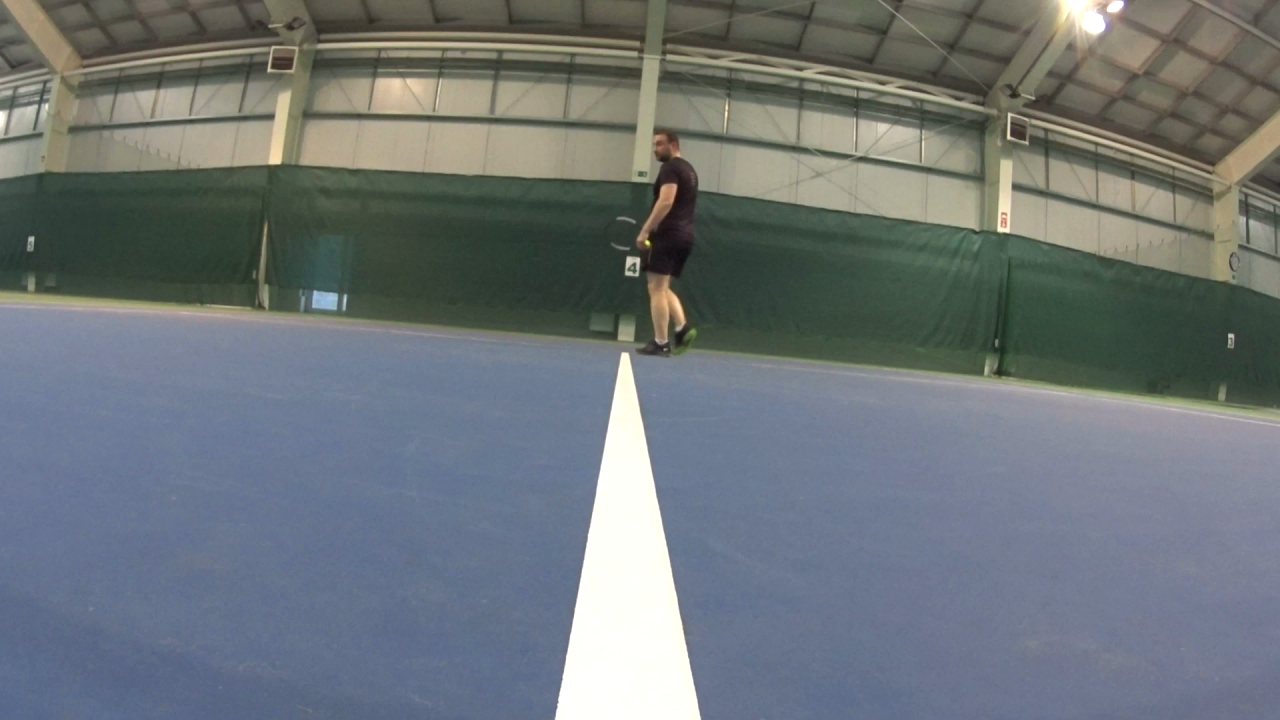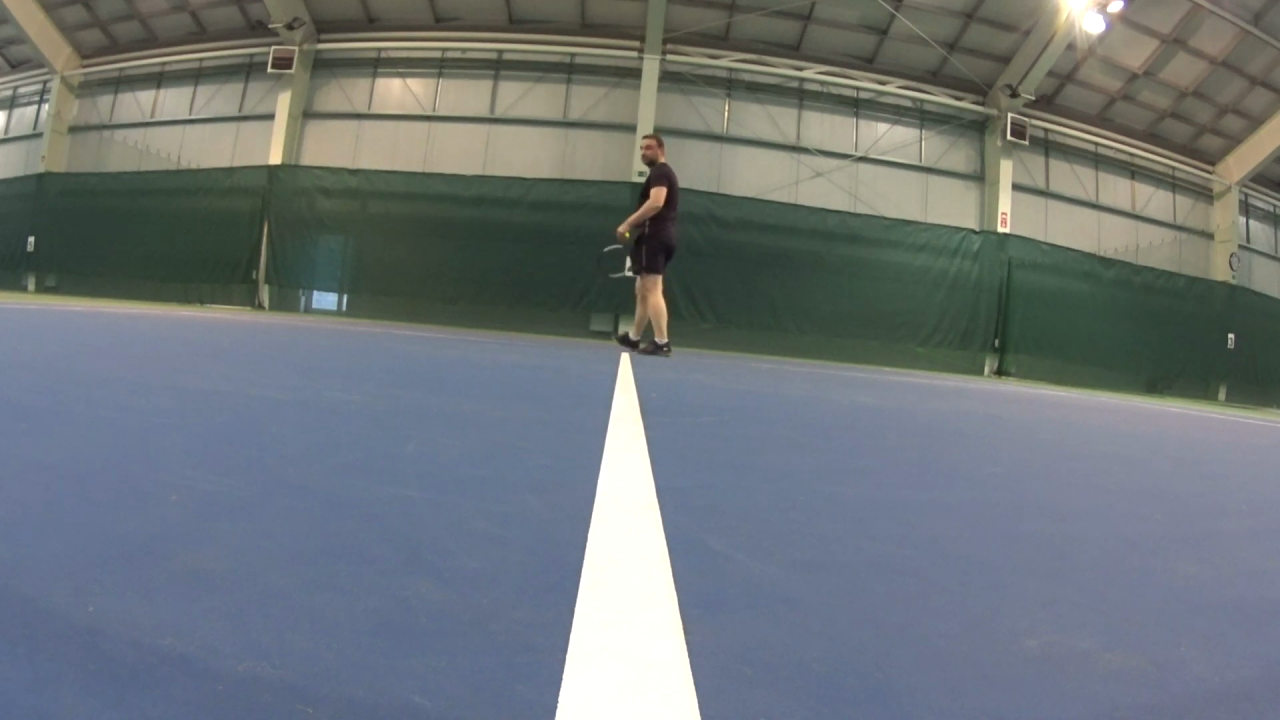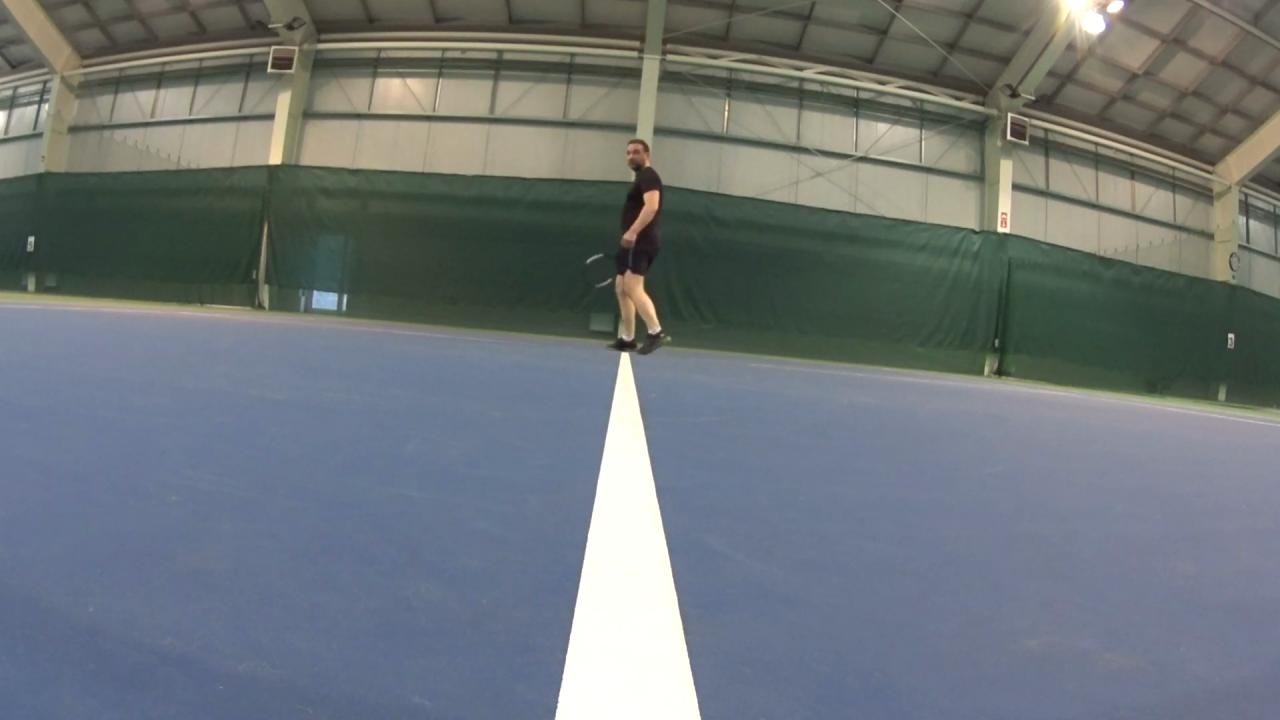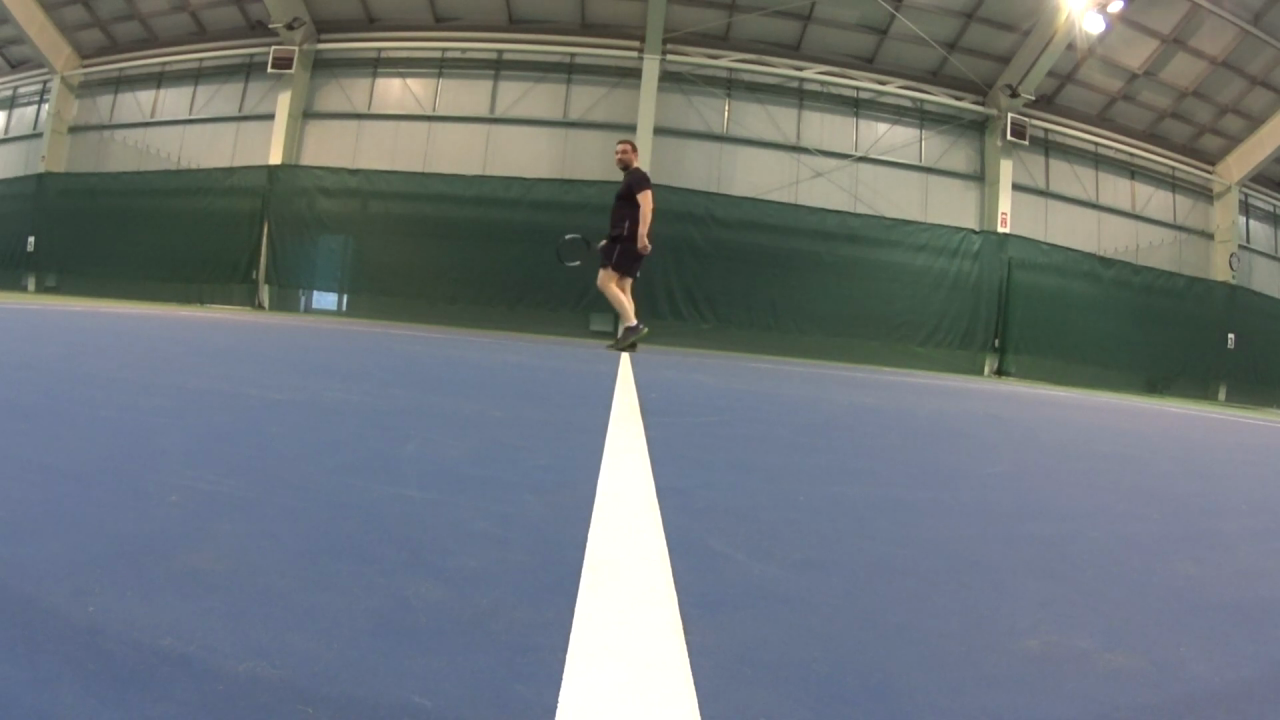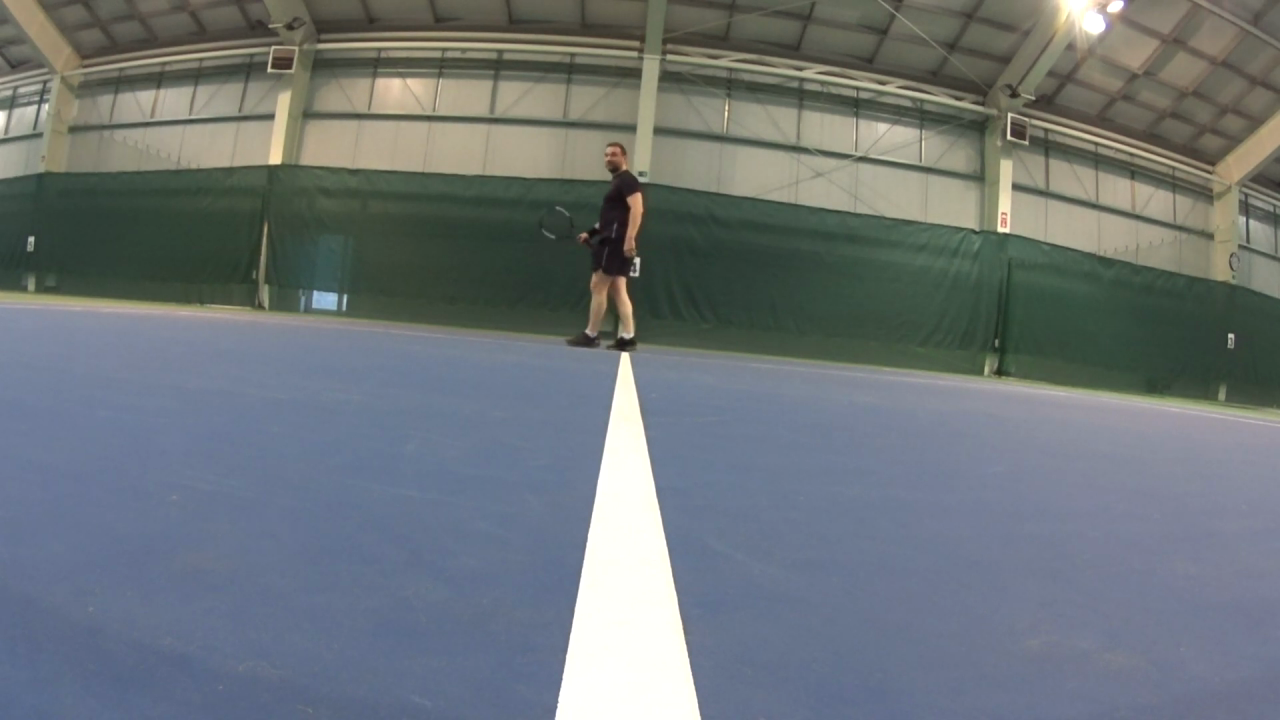
dt=0.2s
person 1, frame 1
left shoulder: (670, 168)
right shoulder: (688, 169)
left elbow: (666, 201)
left wrist: (645, 230)
left hip: (666, 234)
right hip: (685, 235)
left knee: (656, 289)
right knee: (664, 288)
left ankle: (661, 343)
right ankle: (682, 329)
person 1, frame 2
left shoulder: (659, 172)
right shoulder: (666, 174)
left elbow: (656, 202)
left wrist: (628, 223)
left hip: (653, 237)
right hip: (663, 238)
left knee: (652, 290)
right knee: (642, 289)
left ankle: (662, 342)
right ankle: (634, 337)
person 1, frame 3
left shoulder: (648, 176)
right shoulder: (642, 179)
left elbow: (651, 206)
left wrist: (633, 232)
left hip: (639, 242)
right hip: (641, 242)
left knee: (634, 288)
right knee: (624, 289)
left ankle: (655, 333)
right ankle: (626, 339)
person 1, frame 4
left shoulder: (638, 177)
right shoulder: (629, 179)
left elbow: (646, 206)
left wrist: (642, 236)
right wrist: (609, 239)
left hip: (628, 239)
right hip: (624, 239)
left knee: (605, 282)
right knee: (622, 289)
left ankle: (633, 325)
right ankle: (628, 338)
person 1, frame 5
left shoulder: (627, 179)
right shoulder: (618, 181)
left elbow: (637, 209)
left wrist: (630, 238)
right wrist: (591, 233)
left hip: (615, 241)
right hip: (613, 241)
left knee: (598, 286)
right knee: (619, 291)
left ankle: (591, 335)
right ankle: (627, 337)
